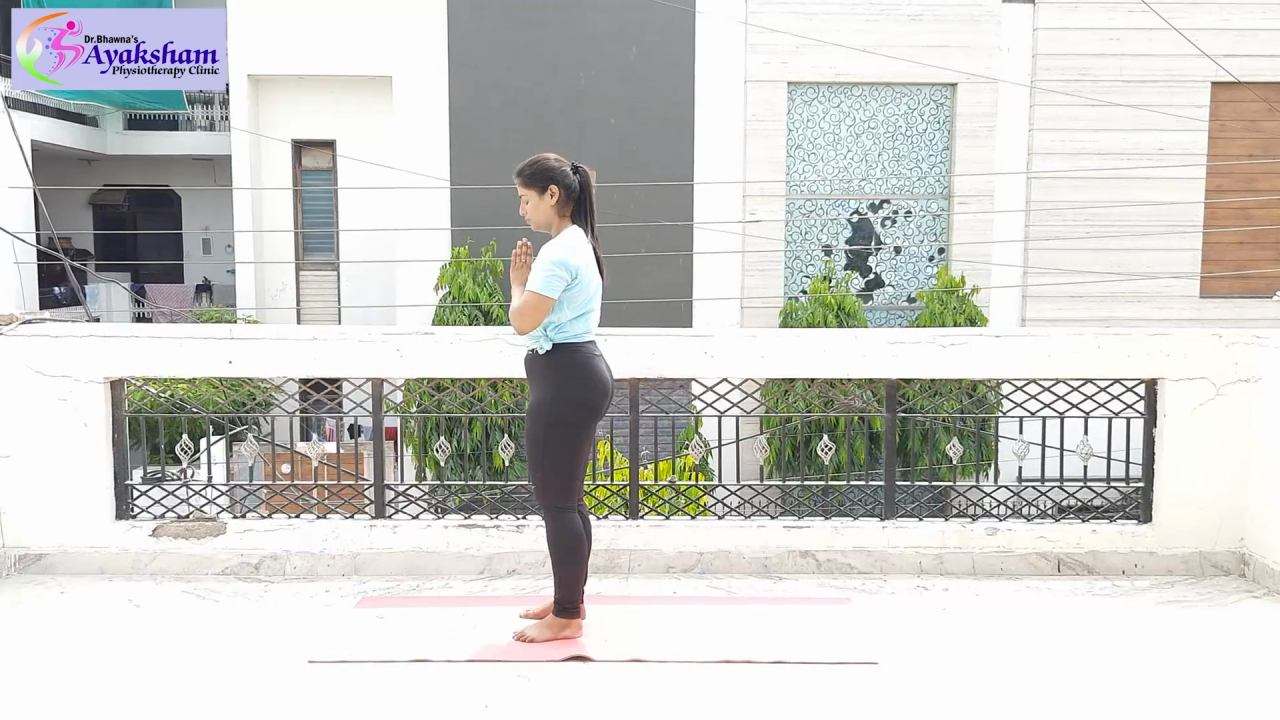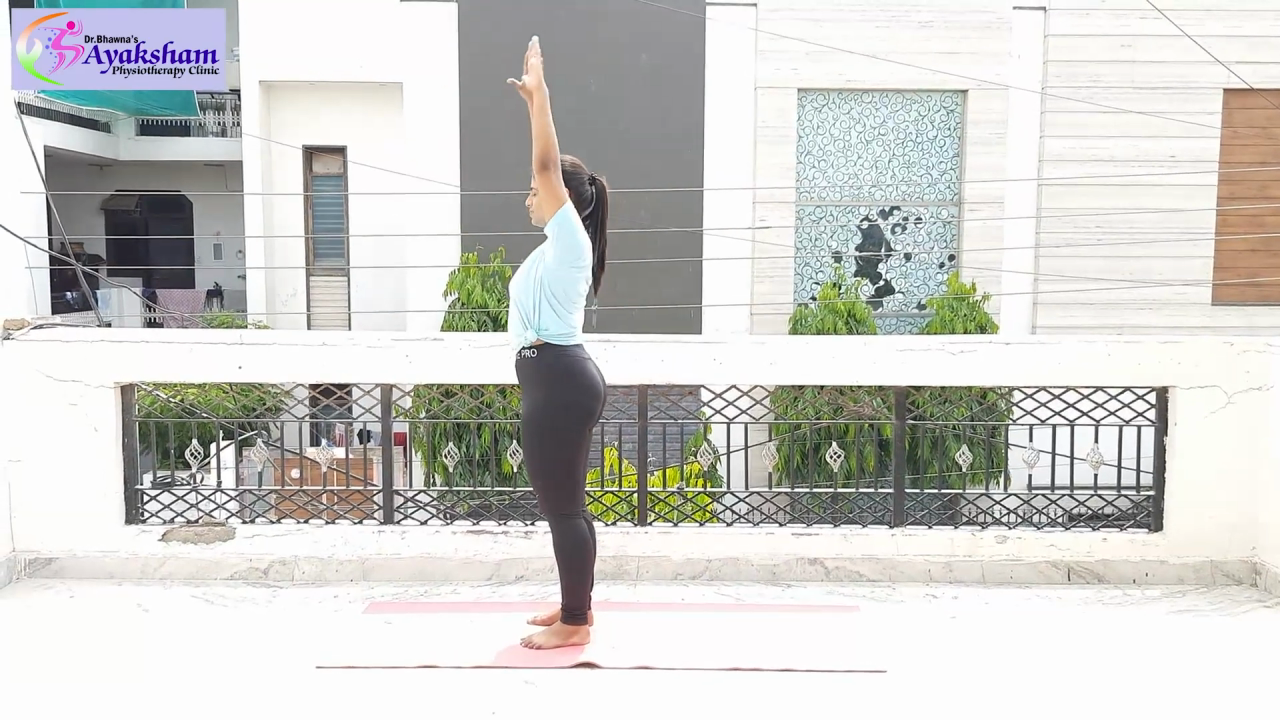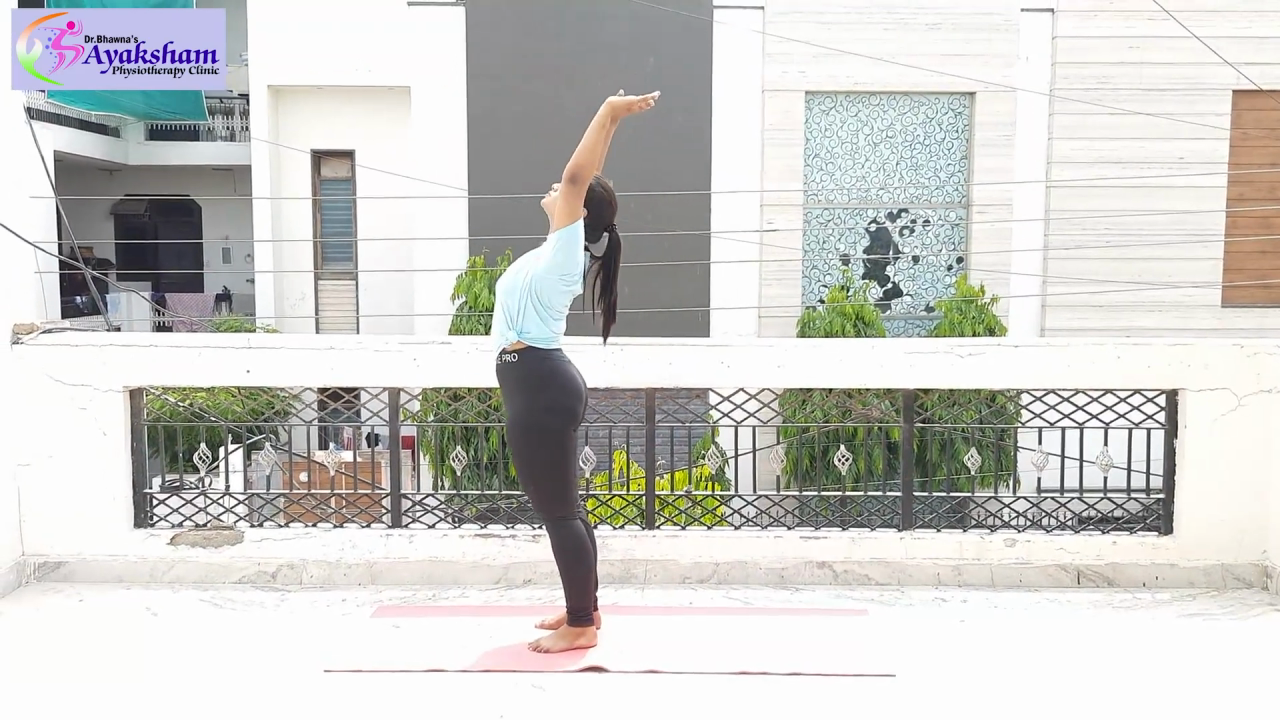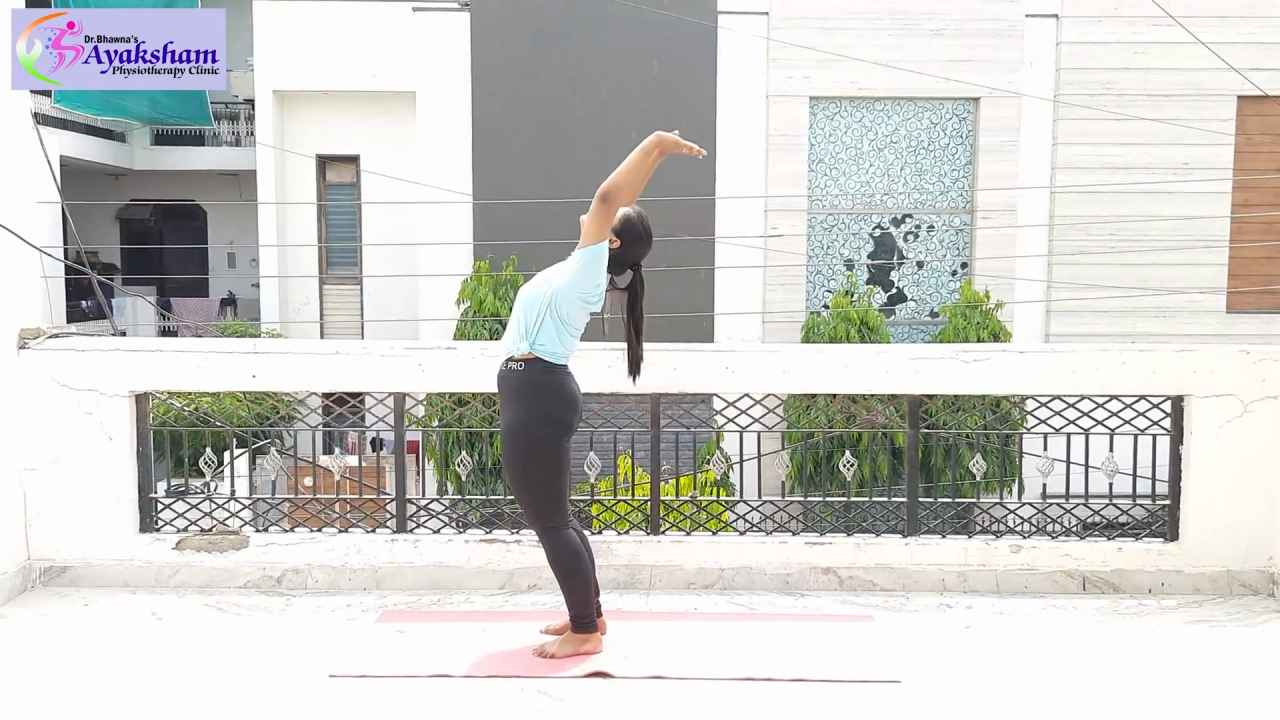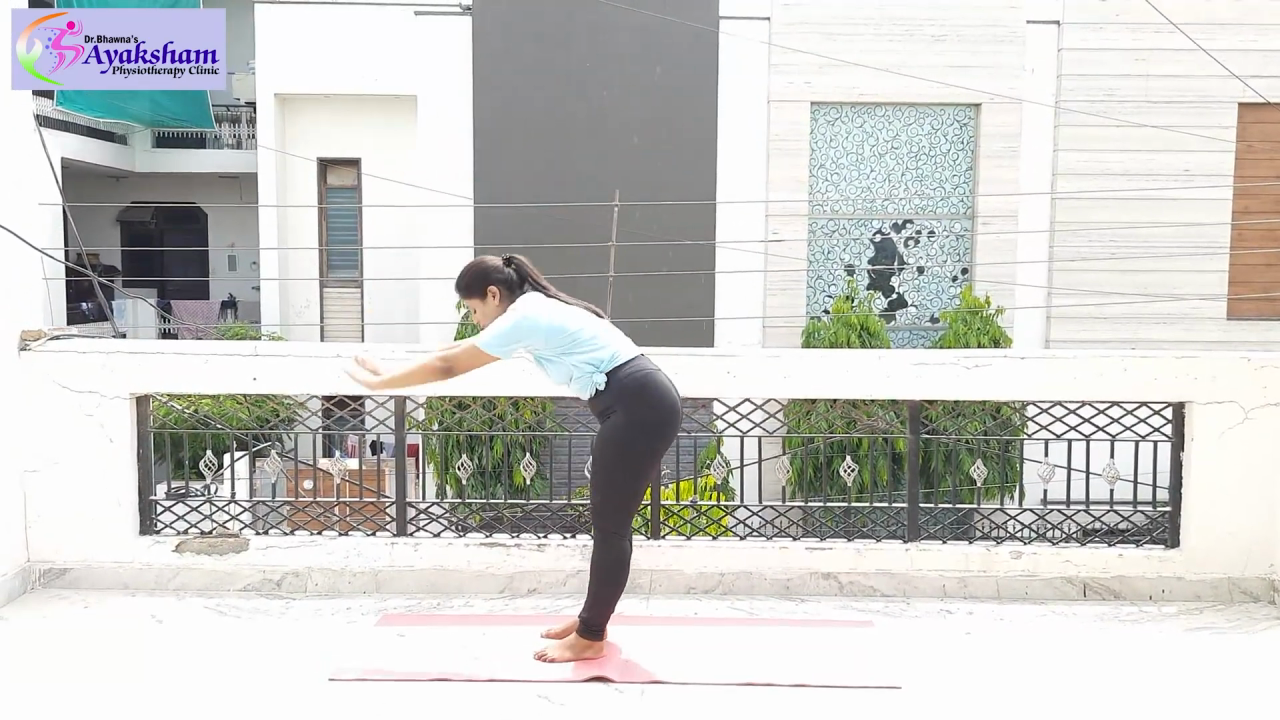
dt=1s
person 1, frame 1
left shoulder: (559, 252)
right shoulder: (575, 244)
left elbow: (523, 321)
left wrist: (517, 284)
right wrist: (527, 278)
left hip: (565, 379)
right hip: (577, 374)
left knee: (555, 501)
right knee: (566, 498)
left ankle: (566, 616)
right ankle: (570, 599)
person 1, frame 2
left shoulder: (570, 238)
right shoulder: (560, 245)
left elbow: (548, 166)
right elbow: (551, 170)
left wrist: (537, 95)
right wrist: (535, 97)
left hip: (558, 383)
right hip: (558, 382)
left knee: (561, 506)
right knee: (565, 503)
left ankle: (574, 623)
right ankle: (576, 606)
person 1, frame 3
left shoulder: (567, 249)
right shoulder: (557, 249)
left elbow: (575, 178)
right elbow: (580, 179)
left wrist: (608, 114)
right wrist: (609, 117)
left hip: (538, 385)
right hip: (538, 384)
left knee: (556, 510)
right knee: (560, 506)
left ankle: (579, 626)
right ankle: (584, 608)
person 1, frame 4
left shoulder: (589, 272)
right shoulder: (584, 269)
left elbow: (605, 197)
right elbow: (611, 201)
left wrist: (654, 146)
right wrist: (654, 150)
left hip: (537, 398)
right hip: (537, 396)
left knee: (550, 521)
right knee: (555, 518)
left ankle: (585, 632)
right ankle: (590, 614)
person 1, frame 5
left shoulder: (523, 319)
right shoulder: (533, 309)
left elbow: (450, 364)
right elbow: (457, 358)
left wrist: (384, 381)
right wrist: (391, 374)
left hip: (638, 406)
right hip: (645, 401)
left knee: (610, 525)
right knee: (607, 520)
left ankle: (590, 638)
right ankle: (591, 620)
